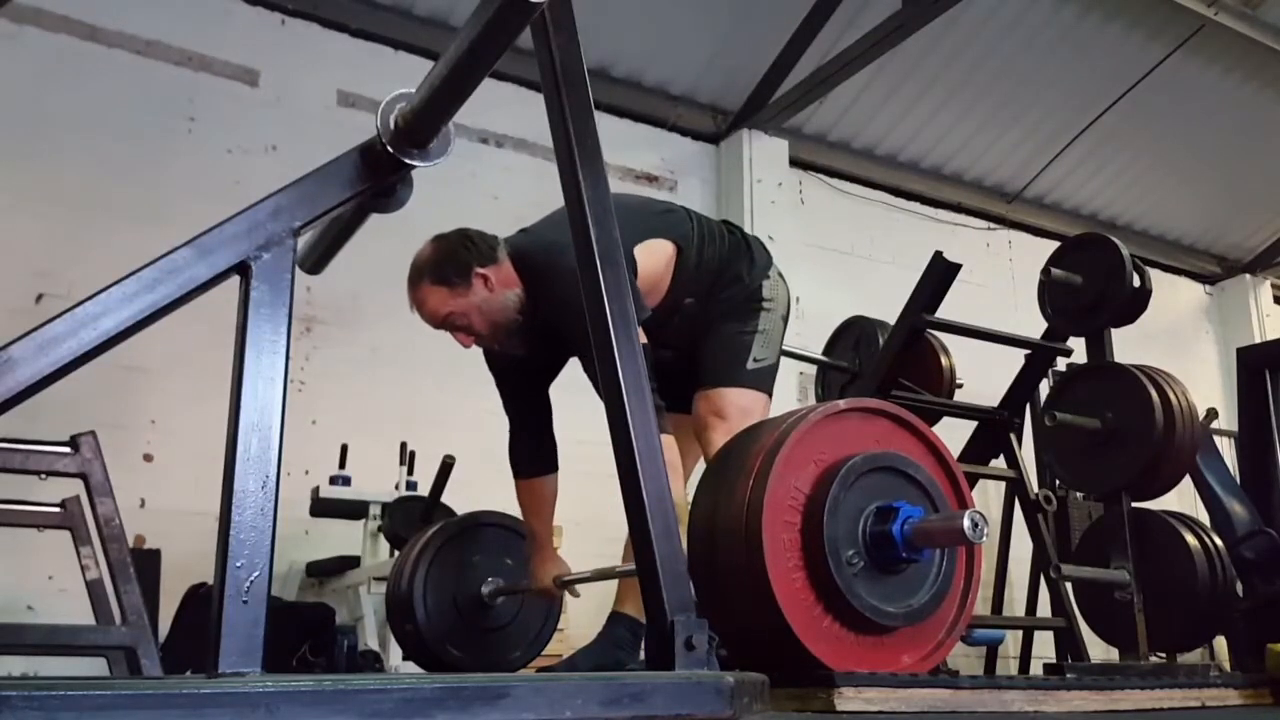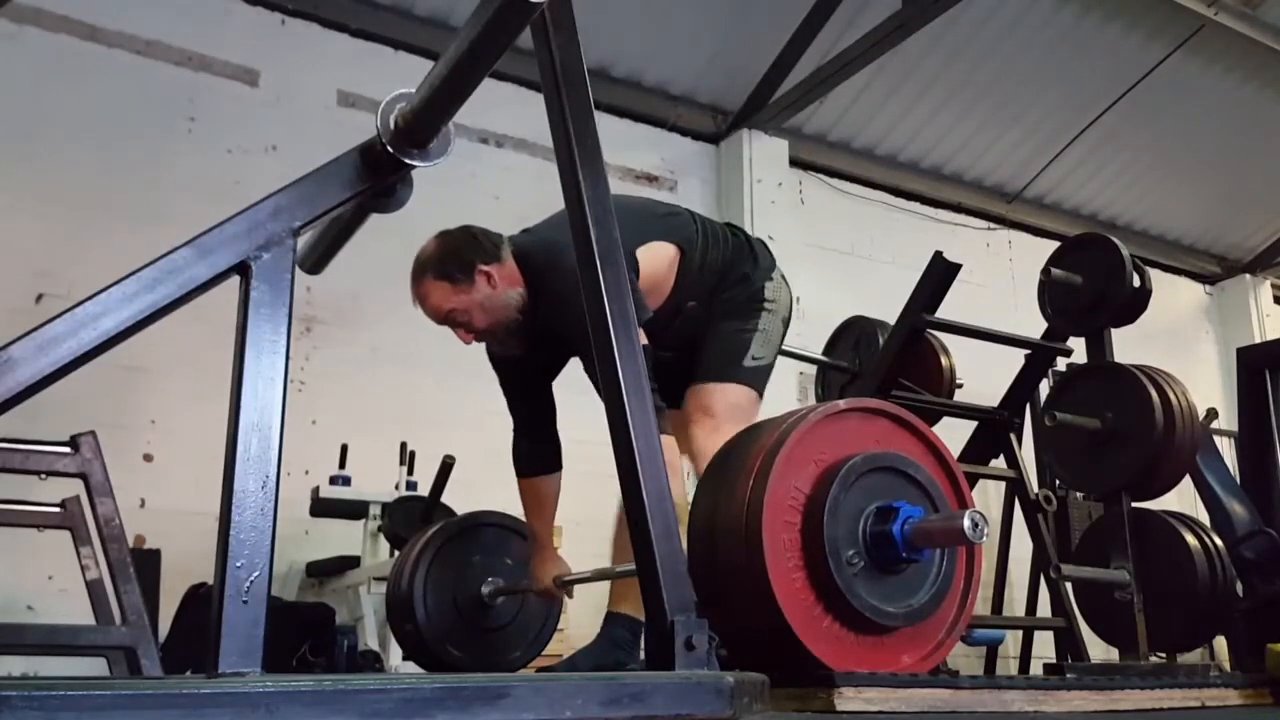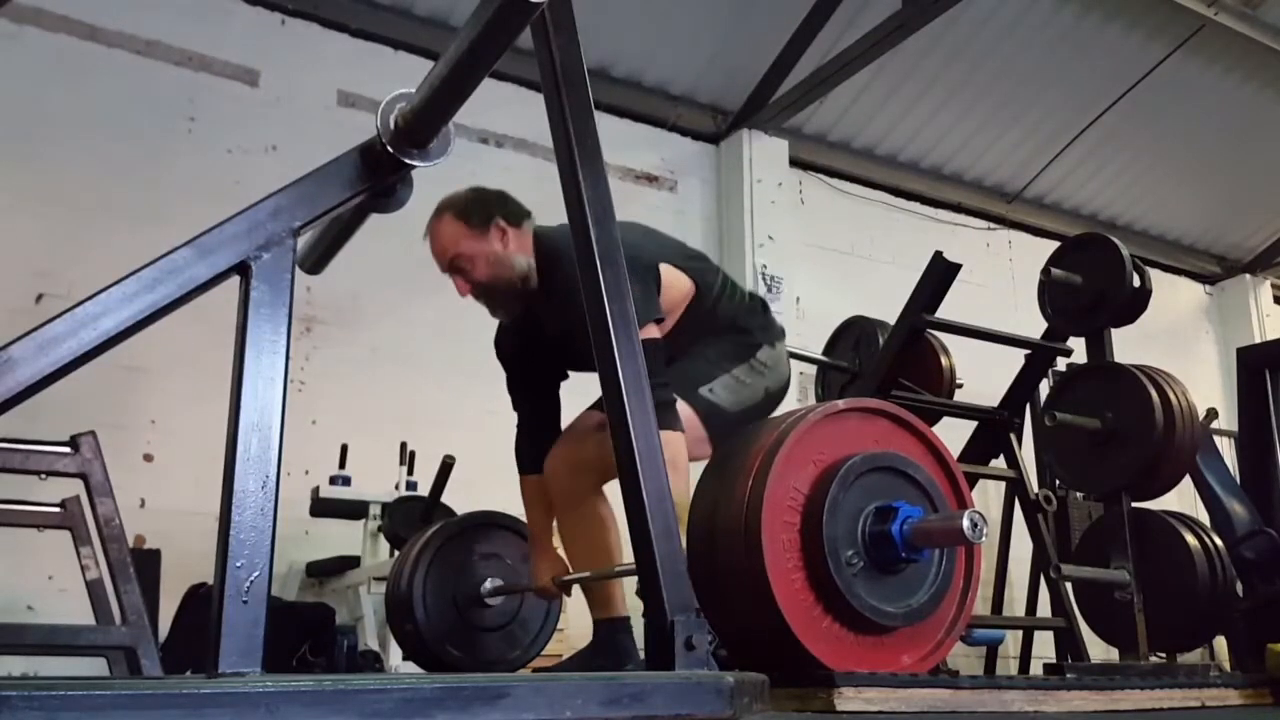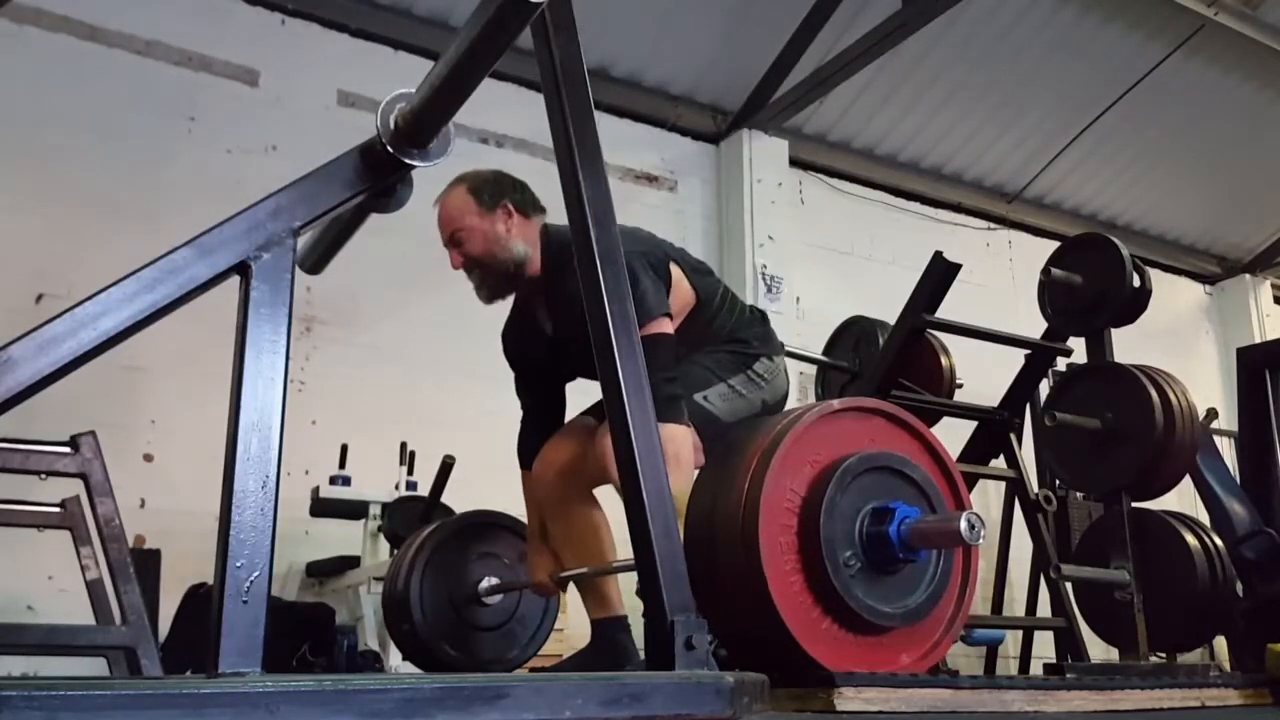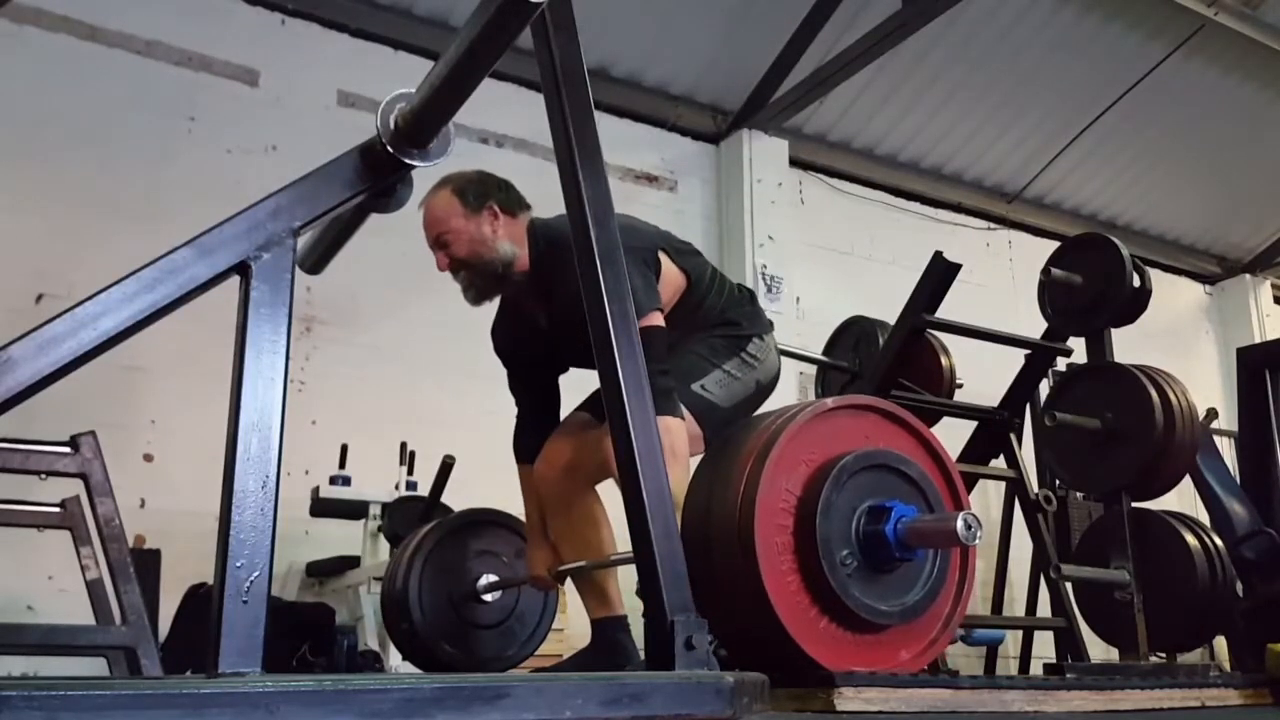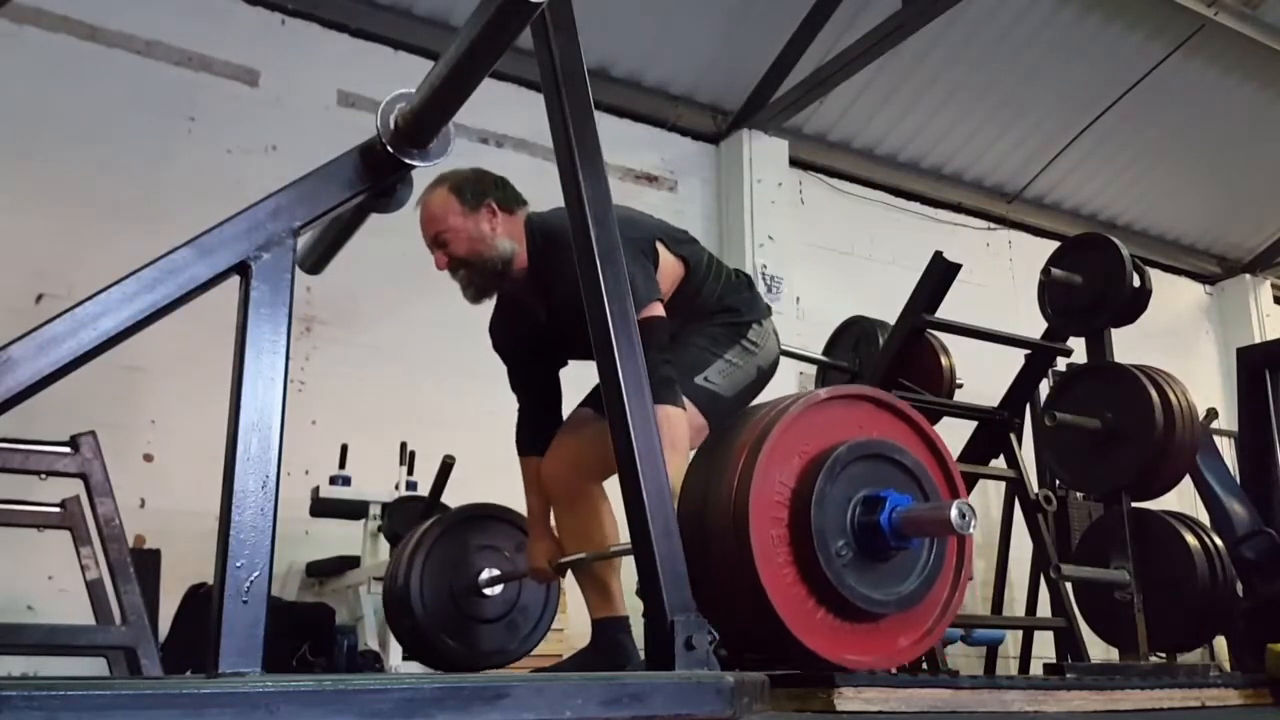
dt=0.3s
person 1, frame 1
left shoulder: (572, 277)
right shoulder: (510, 328)
right elbow: (530, 439)
right wrist: (541, 551)
left hip: (739, 294)
right hip: (675, 322)
left knee: (727, 447)
right ankle: (620, 640)
person 1, frame 2
left shoulder: (572, 277)
right shoulder: (512, 328)
right elbow: (534, 436)
right wrist: (542, 550)
left hip: (741, 294)
right hip: (677, 324)
left knee: (712, 440)
right ankle: (620, 637)
person 1, frame 3
right shoulder: (521, 330)
left elbow: (653, 401)
right elbow: (535, 433)
right wrist: (539, 550)
left hip: (744, 351)
right hip: (676, 361)
right knee: (567, 462)
right ankle: (613, 642)
person 1, frame 4
right shoulder: (527, 325)
left elbow: (660, 396)
right elbow: (538, 429)
right wrist: (538, 546)
left hip: (740, 363)
right knee: (554, 469)
right ankle: (612, 640)
person 1, frame 5
right shoulder: (517, 321)
left elbow: (652, 386)
right elbow: (535, 425)
right wrist: (537, 539)
left hip: (731, 343)
right knee: (558, 466)
right ankle: (611, 641)
person 1, frame 6
right shoulder: (515, 316)
left elbow: (654, 375)
right elbow: (537, 420)
right wrist: (538, 531)
left hip: (730, 330)
right hip: (660, 344)
right knee: (565, 465)
right ankle: (611, 641)
